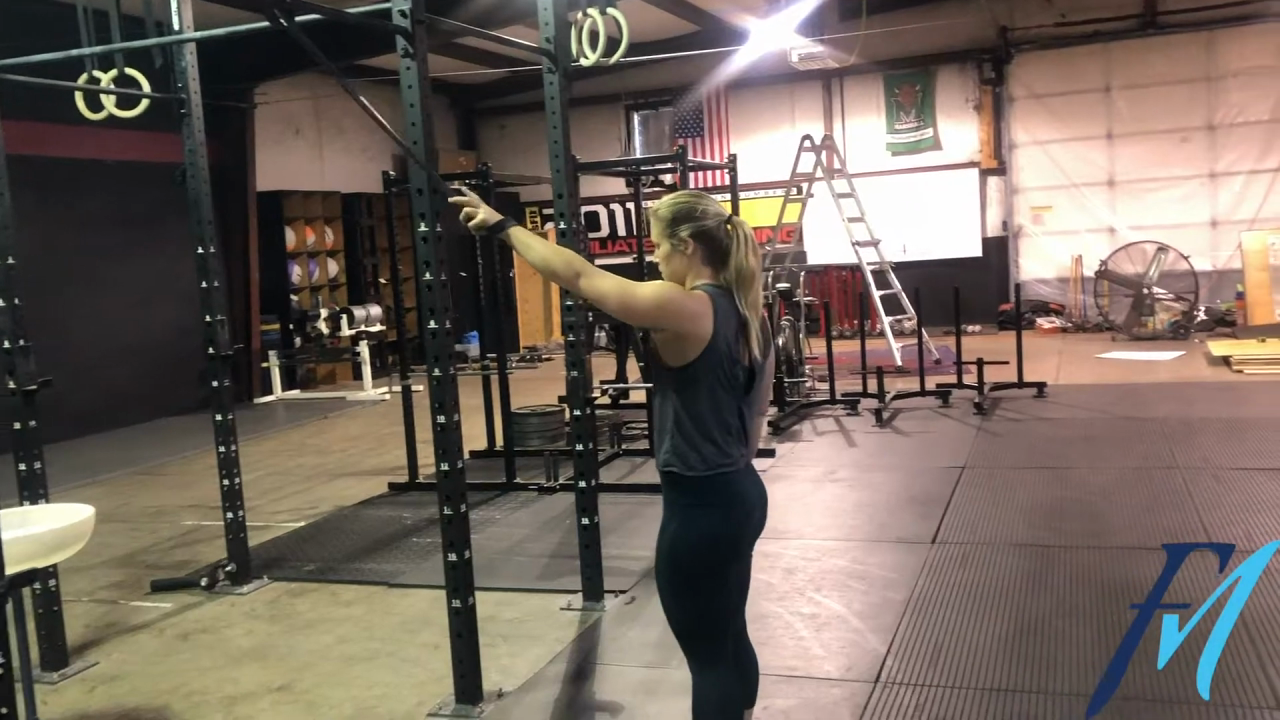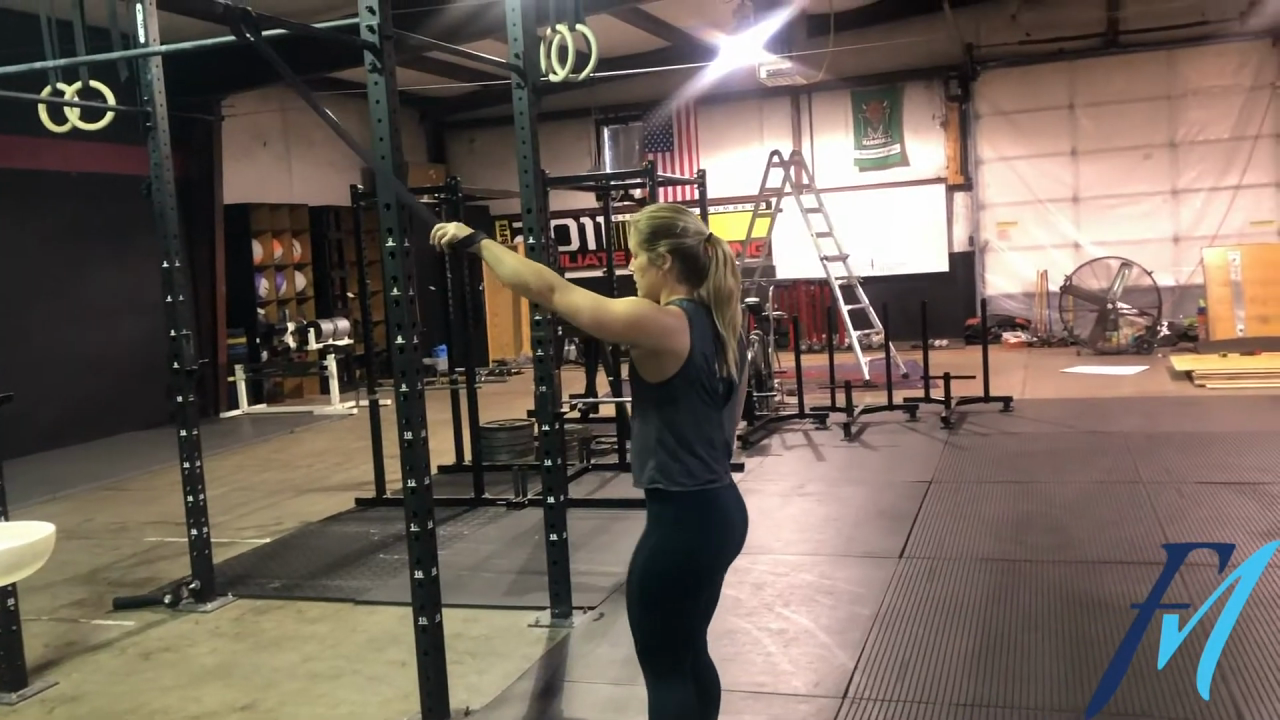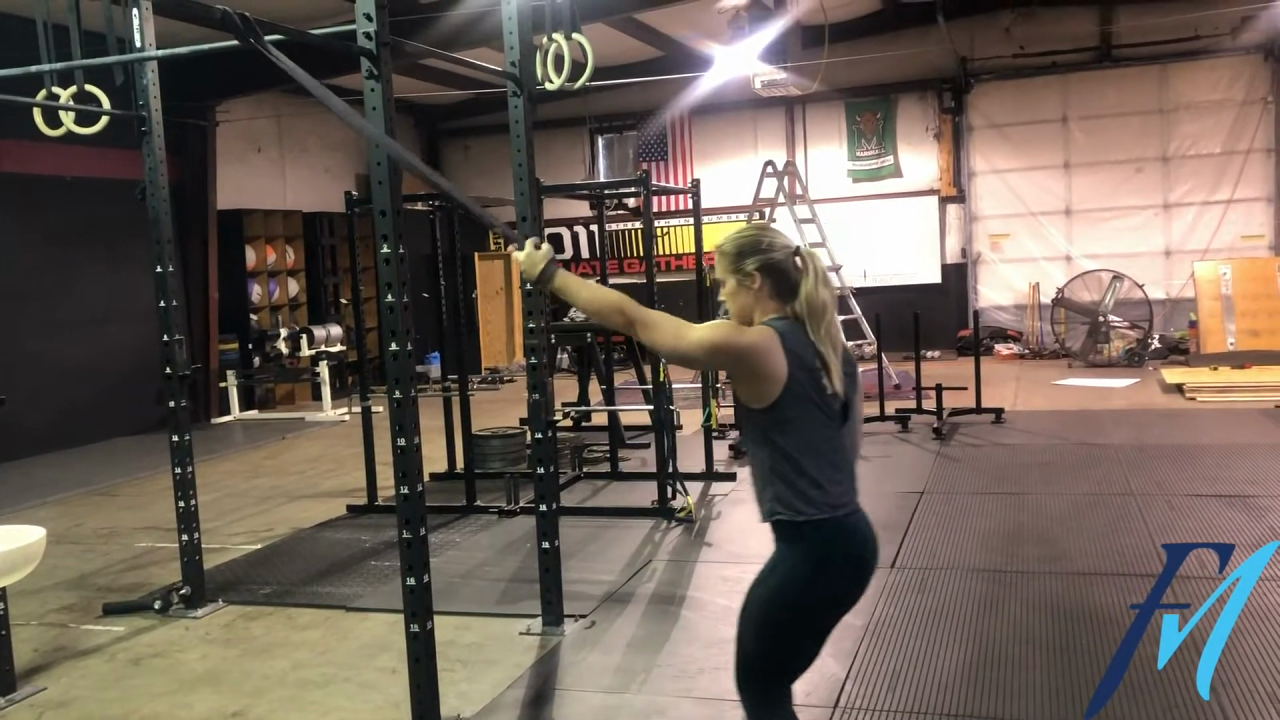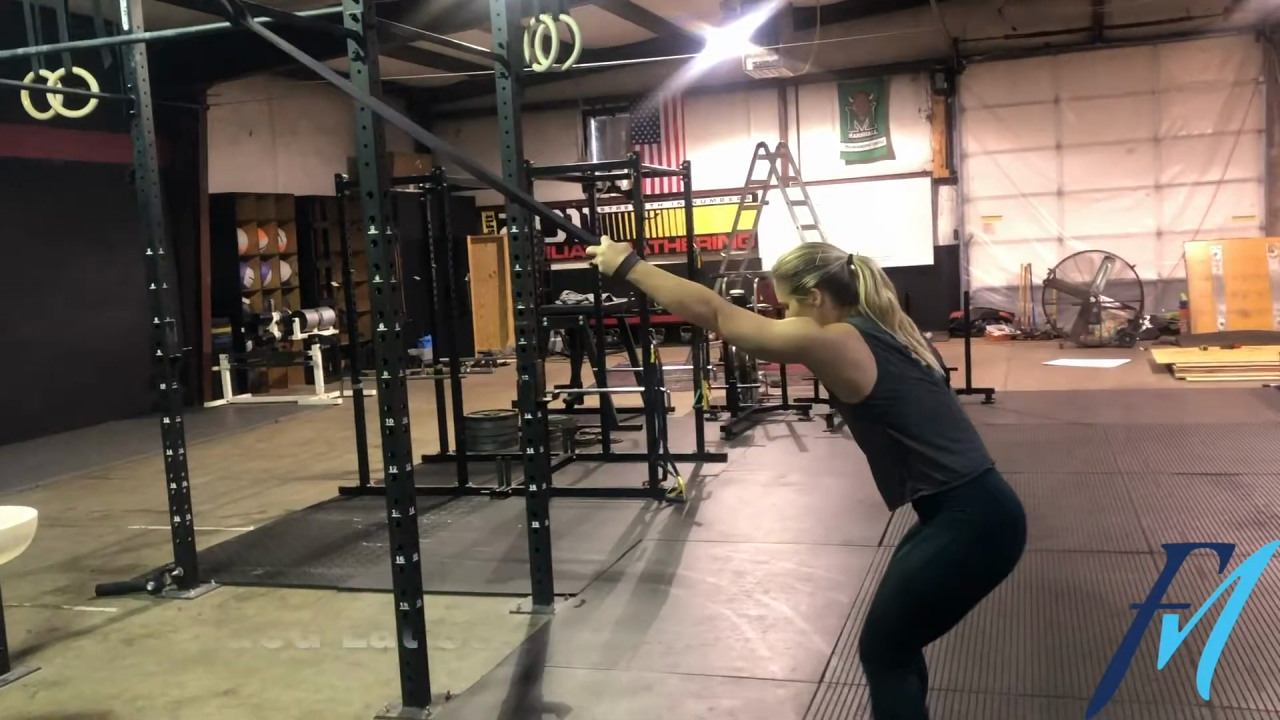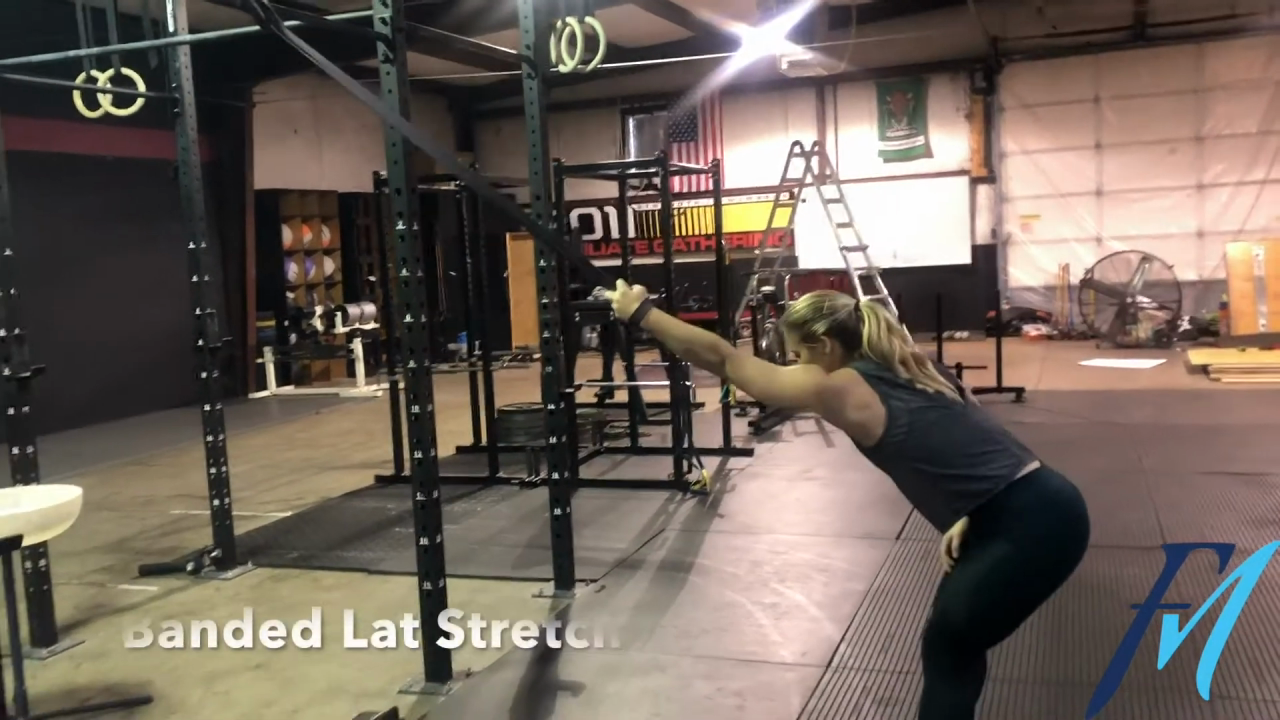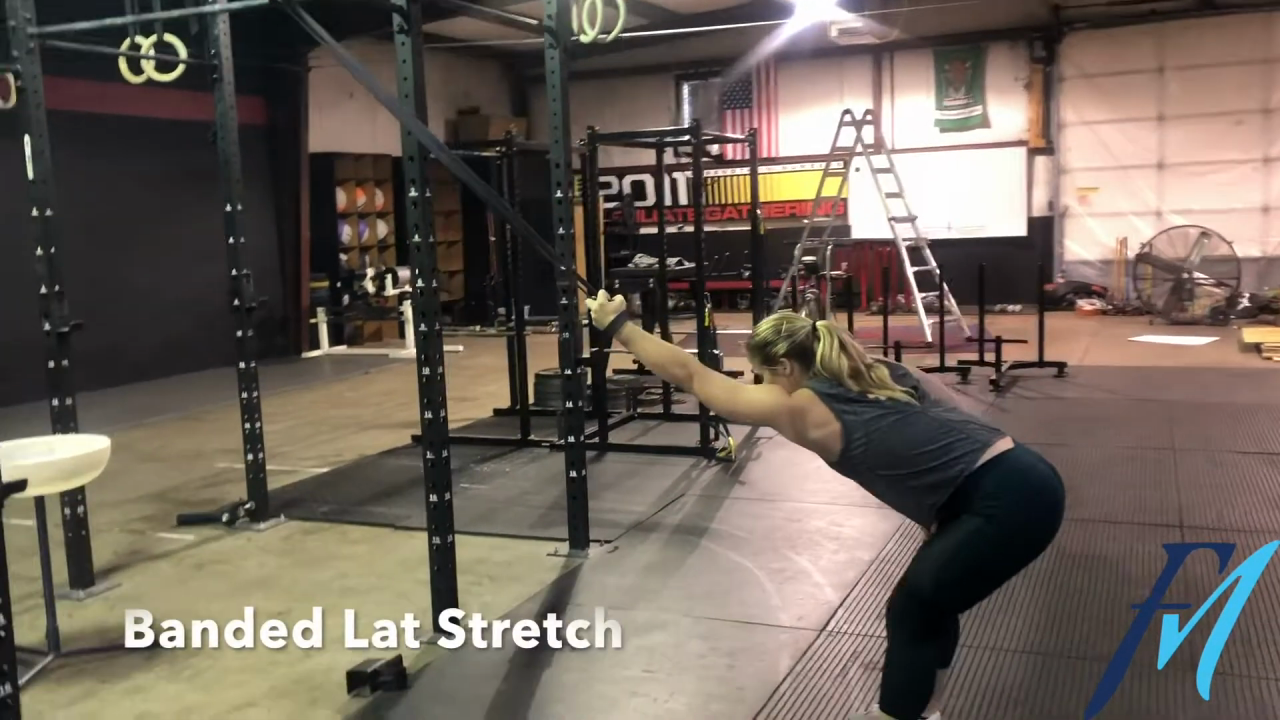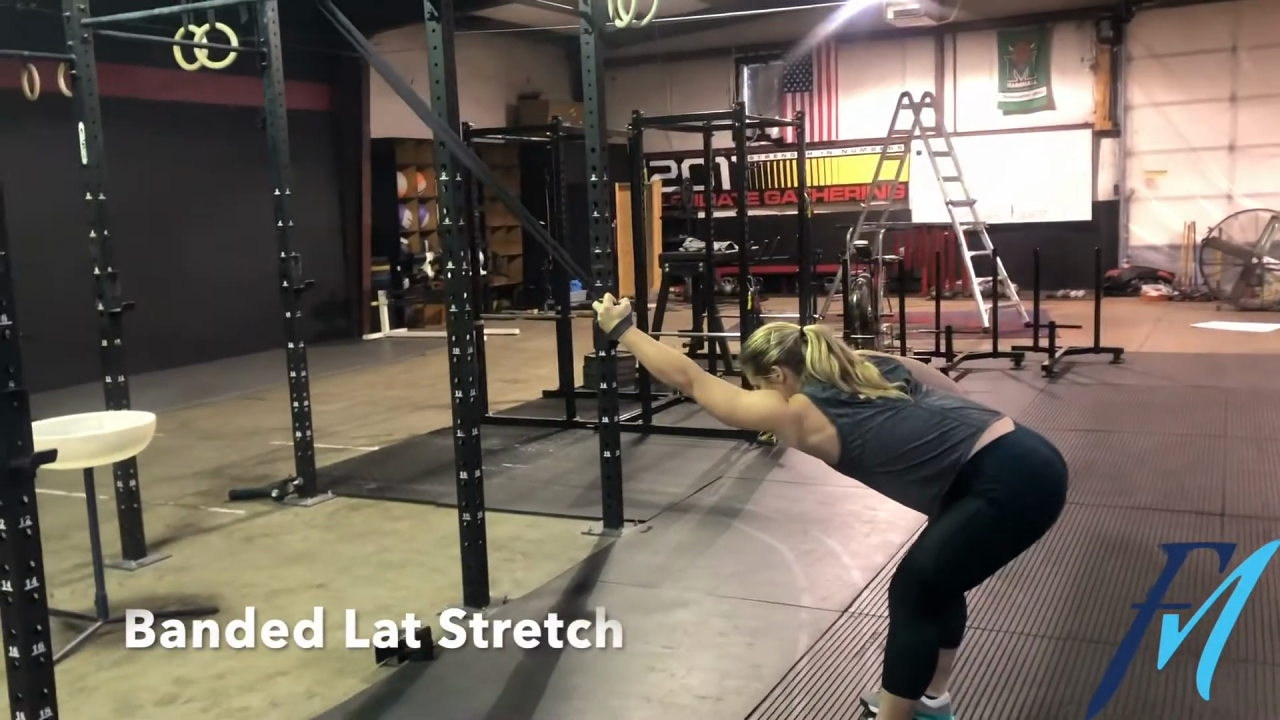
dt=0.7s
person 1, frame 1
left shoulder: (682, 309)
right shoulder: (748, 313)
left elbow: (577, 274)
left wrist: (502, 224)
left hip: (700, 505)
right hip: (742, 495)
left knee: (708, 655)
right knee: (729, 639)
person 1, frame 2
left shoulder: (660, 325)
right shoulder: (720, 326)
left elbow: (550, 290)
left wrist: (475, 240)
left hip: (682, 521)
right hip: (720, 511)
left knee: (666, 671)
right knee: (687, 656)
person 1, frame 3
left shoulder: (752, 348)
right shoulder: (829, 344)
left elbow: (631, 319)
left wrist: (548, 271)
left hip: (816, 548)
right hip: (845, 537)
right knee: (768, 673)
person 1, frame 4
left shoulder: (835, 345)
right shoulder: (892, 334)
left elbow: (712, 312)
left wrist: (626, 265)
left hip: (972, 521)
right hip: (965, 509)
left knee: (882, 651)
right knee: (894, 642)
person 1, frame 5
left shoulder: (841, 391)
right shoulder: (910, 368)
left elbow: (723, 359)
left wrist: (641, 312)
right wrist: (969, 518)
left hip: (1035, 522)
right hip: (1029, 505)
left knee: (947, 648)
right knee: (954, 636)
person 1, frame 6
left shoulder: (801, 410)
right shoulder: (881, 373)
left elbow: (691, 375)
left wrist: (617, 325)
right wrist: (943, 511)
left hip: (1011, 499)
right hip: (1019, 477)
left knee: (912, 614)
right knee: (928, 601)
person 1, frame 7
left shoulder: (798, 416)
right shoulder: (876, 366)
left elbow: (691, 379)
right elbow: (957, 399)
left hip: (1012, 480)
right hip: (1025, 458)
left knee: (914, 591)
right knee: (934, 580)
